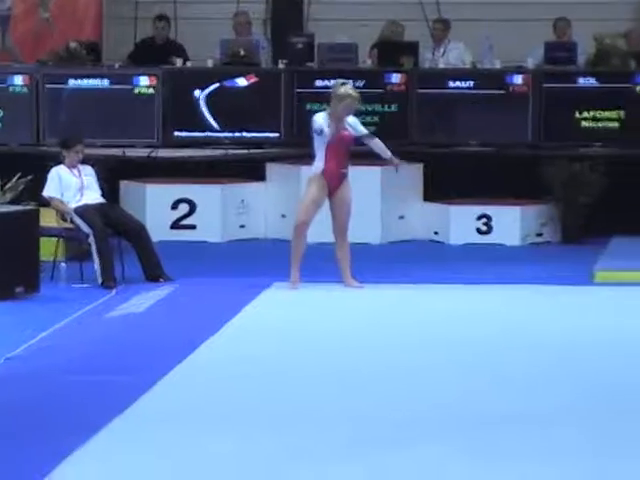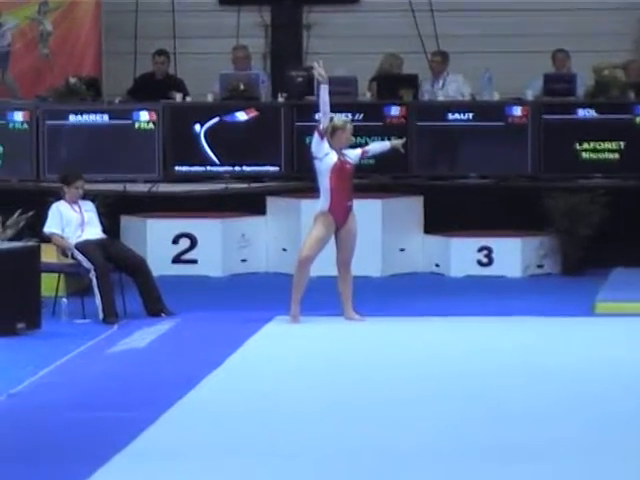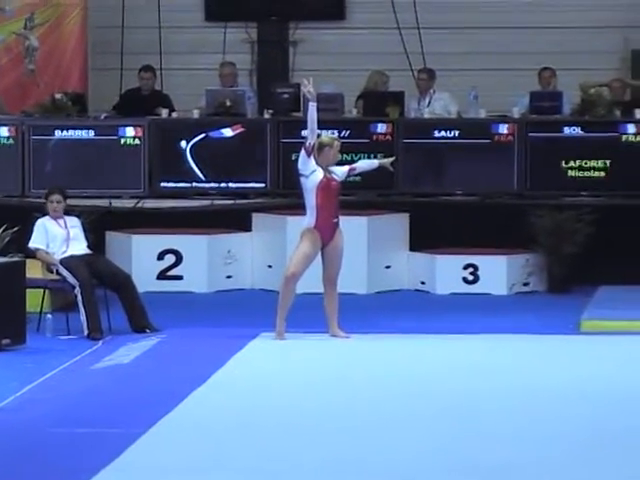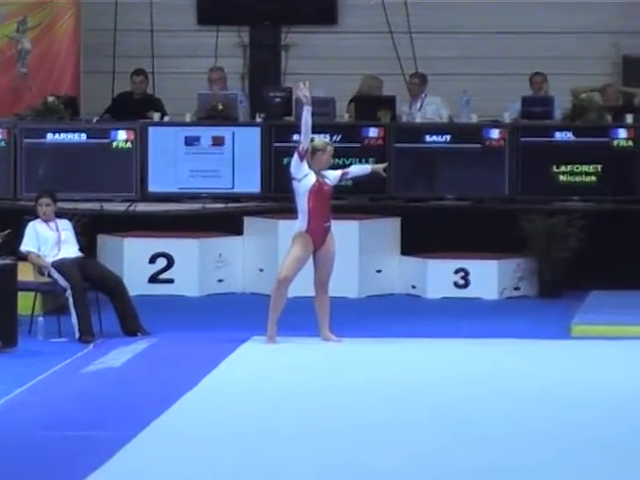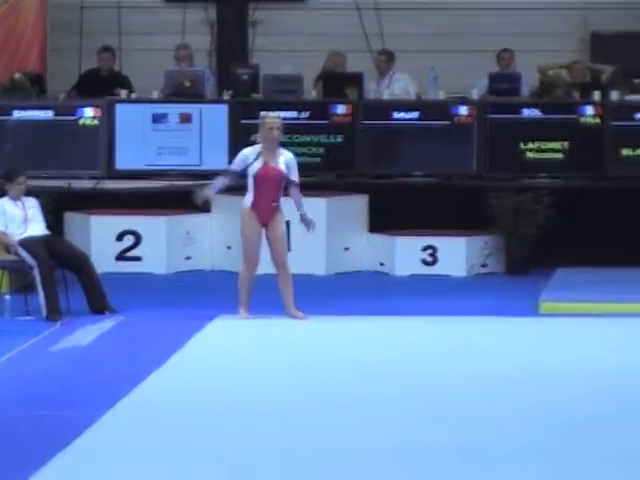
dt=1s
person 1, frame 1
left shoulder: (351, 122)
right shoulder: (320, 118)
left elbow: (370, 139)
right elbow: (323, 130)
left wrist: (389, 156)
right wrist: (330, 130)
left hip: (341, 180)
right hip: (321, 177)
left knee: (342, 232)
right knee: (301, 223)
left ankle: (347, 277)
right ankle: (294, 274)
person 1, frame 2
left shoulder: (349, 155)
right shoulder: (321, 149)
left elbow: (371, 148)
right elbow: (324, 117)
left wrist: (392, 144)
right wrist: (324, 84)
left hip: (347, 215)
right hip: (327, 215)
left knee: (345, 265)
right knee: (305, 257)
left ankle: (349, 310)
right ankle: (294, 309)
person 1, frame 3
left shoulder: (335, 172)
right shoulder: (307, 166)
left elbow: (358, 166)
right elbow: (311, 134)
left wrist: (380, 162)
right wrist: (312, 102)
left hip: (334, 232)
right hip: (313, 232)
left knee: (331, 281)
right knee: (291, 274)
left ankle: (334, 327)
right ankle: (280, 325)
person 1, frame 4
left shoulder: (328, 176)
right shoulder: (300, 170)
left elbow: (350, 171)
right elbow: (305, 138)
left wrist: (373, 168)
right wrist: (307, 106)
left hip: (325, 236)
right hip: (305, 235)
left knee: (322, 284)
right knee: (283, 278)
left ankle: (325, 331)
right ankle: (271, 329)
person 1, frame 5
left shoulder: (287, 158)
right shoulder: (249, 154)
left elbow: (294, 188)
right elbow: (230, 175)
left wrist: (303, 214)
right wrist: (211, 191)
left hip: (275, 214)
right hip: (251, 213)
left knee: (282, 262)
right knee: (250, 264)
left ankle: (291, 307)
right ankle: (243, 307)
person 2, frame 1
left shoulder: (88, 169)
right shoulder: (57, 172)
right elbow: (54, 201)
right wrist: (70, 212)
left hip: (101, 205)
right hip: (80, 209)
left knee: (137, 227)
right knee: (99, 230)
left ankle: (155, 272)
right ankle: (106, 278)
person 2, frame 2
left shoulder: (89, 205)
right shoulder: (57, 208)
right elbow: (55, 237)
left wrist: (104, 239)
right wrist: (72, 248)
left hip: (102, 240)
right hip: (81, 244)
left knee: (138, 262)
right knee: (100, 266)
left ankle: (156, 307)
right ankle: (108, 313)
person 2, frame 3
left shoulder: (74, 221)
right shoulder: (42, 223)
right elbow: (40, 253)
right wrist: (57, 264)
left hip: (88, 256)
right hip: (66, 260)
left knee: (123, 278)
right knee: (85, 281)
left ankle: (140, 323)
right ankle: (93, 329)
person 2, frame 4
left shoulder: (66, 223)
right shoulder: (33, 226)
right elbow: (31, 256)
left wrist: (82, 258)
right wrist: (48, 266)
left hip: (79, 259)
right hip: (58, 263)
left knee: (115, 281)
right knee: (76, 284)
left ankle: (132, 326)
right ankle: (84, 332)
person 2, frame 5
left shoulder: (32, 201)
left wrist: (51, 237)
right wrist: (15, 245)
left hip: (46, 237)
right hip: (24, 241)
left knee: (82, 259)
right knee: (44, 262)
left ankle: (100, 304)
right ankle: (52, 311)
